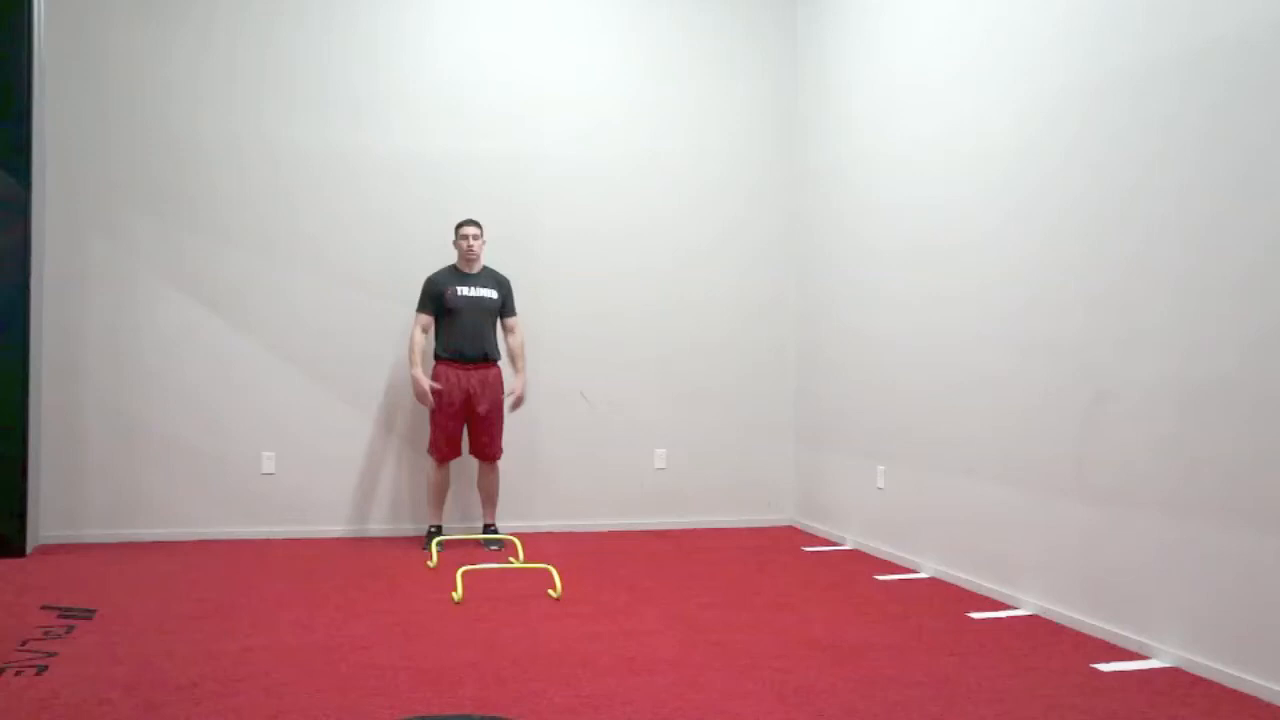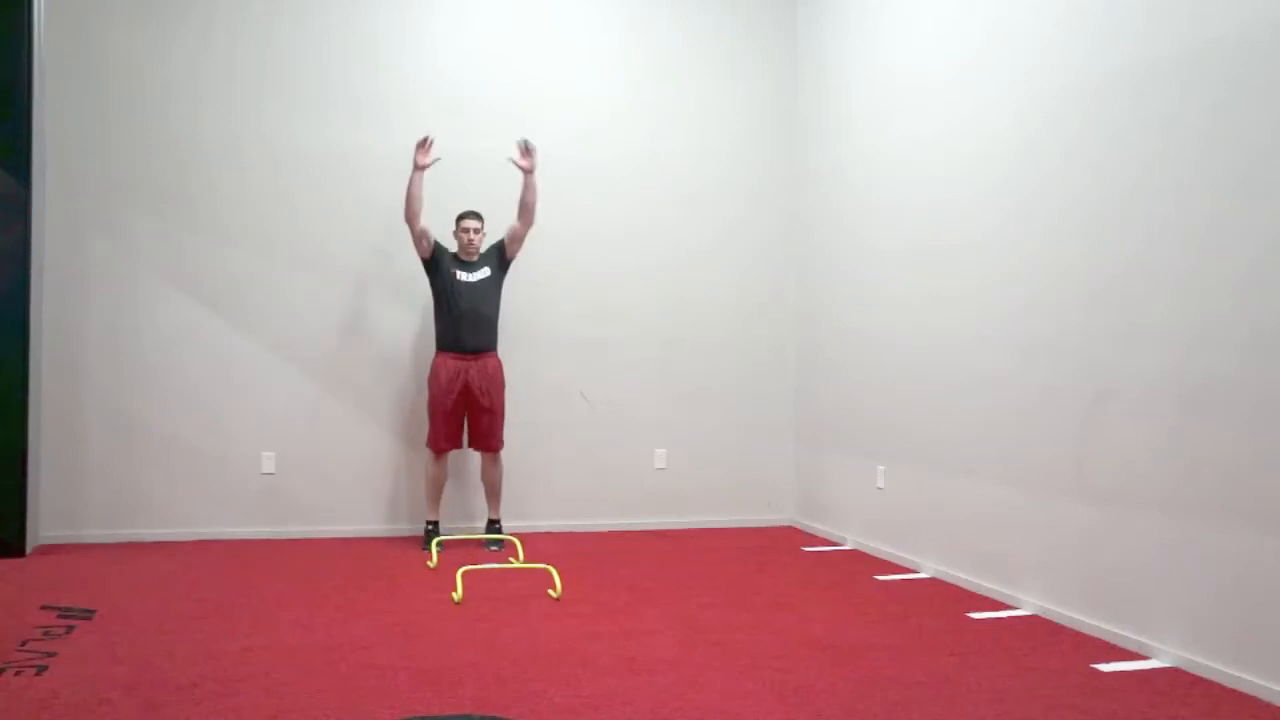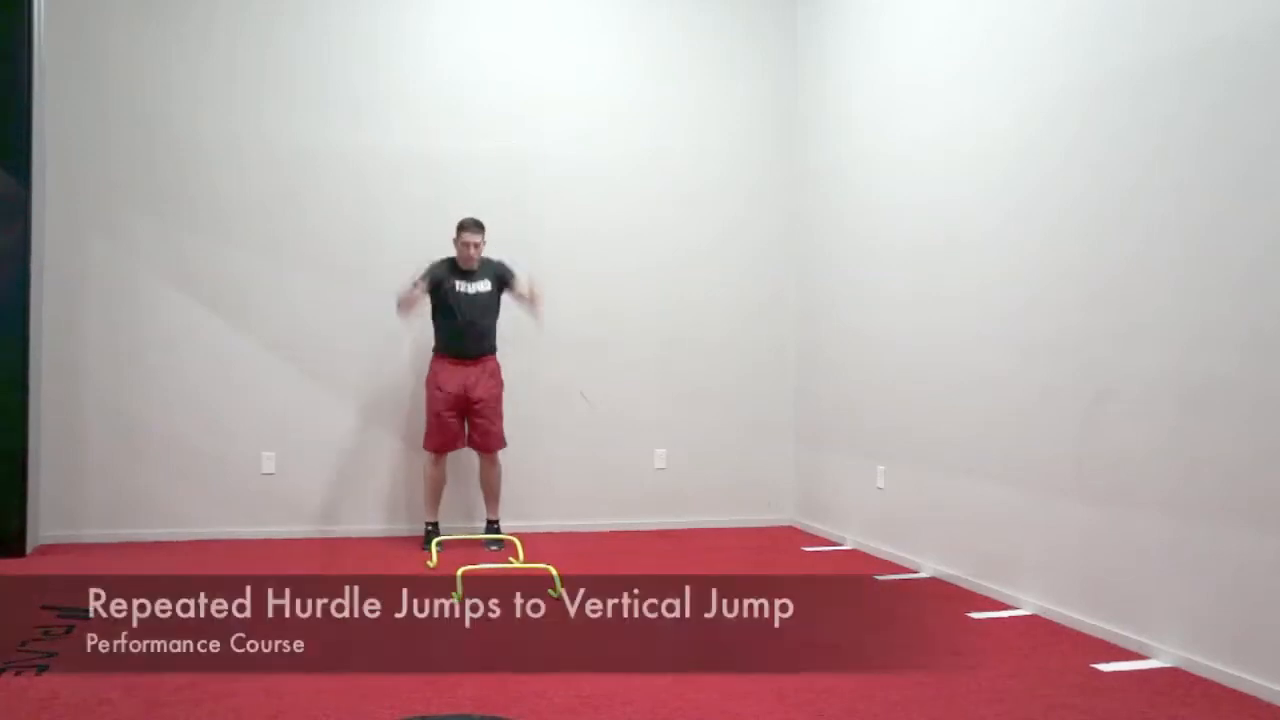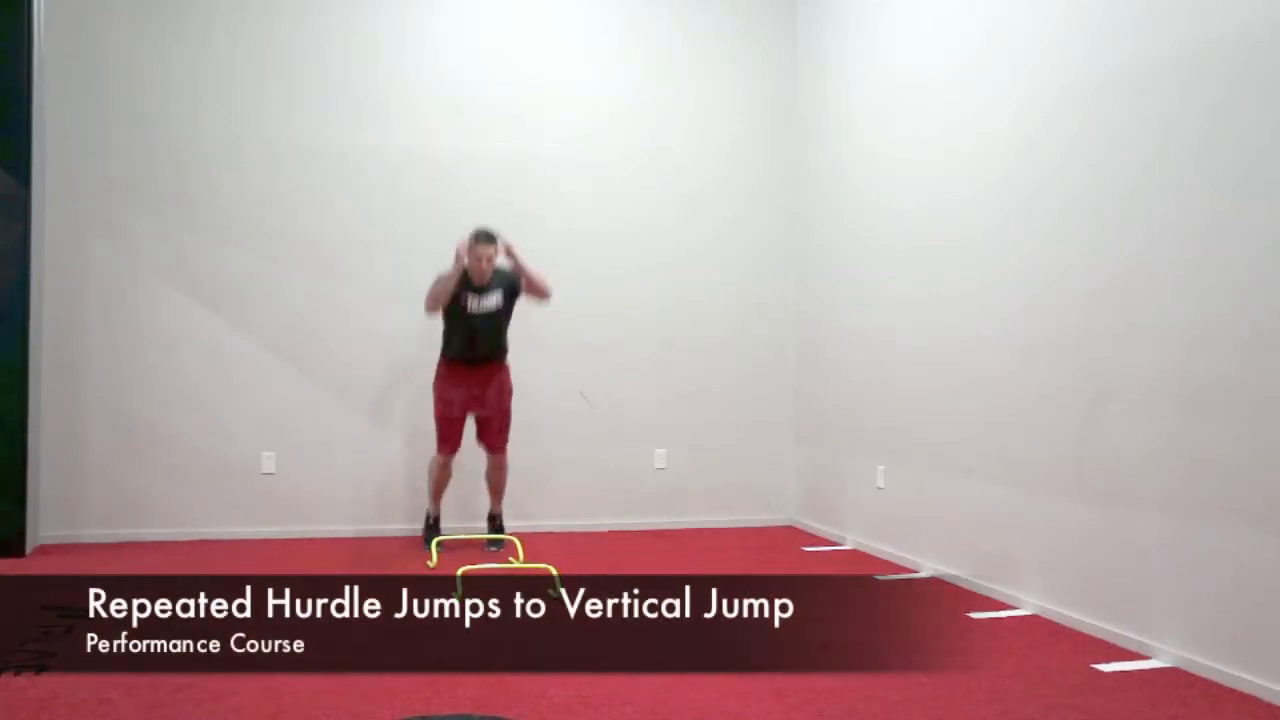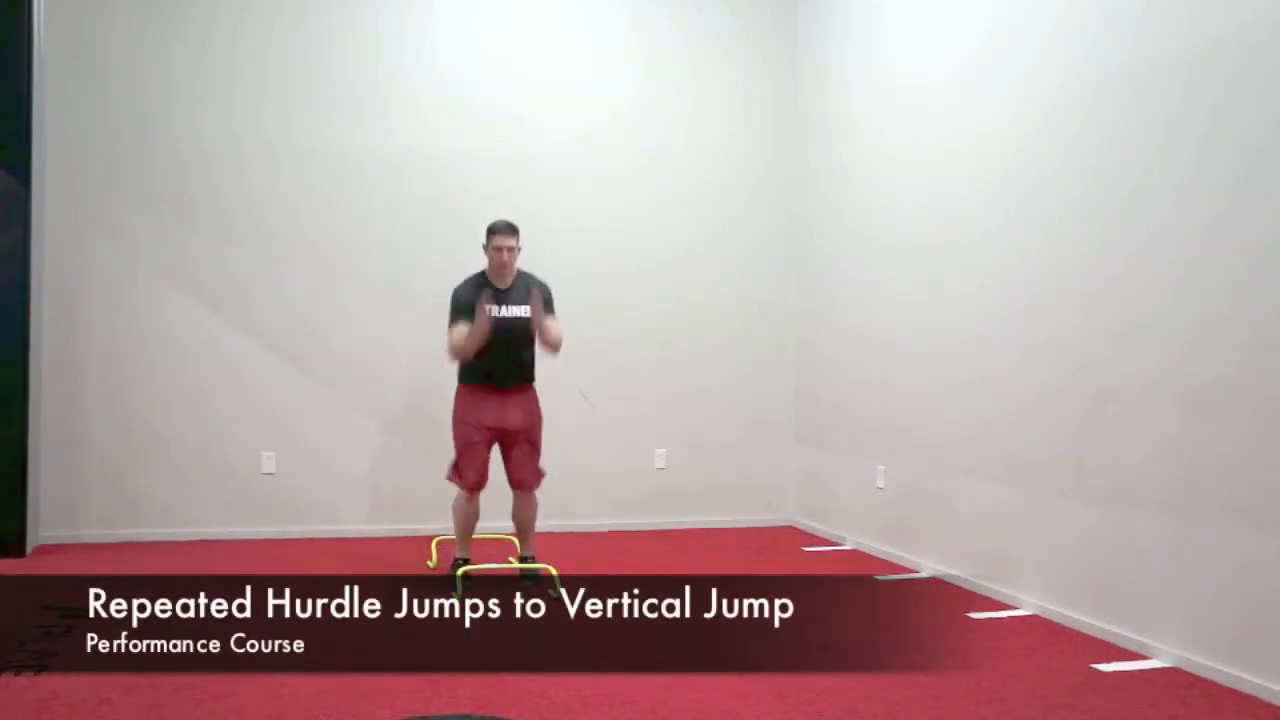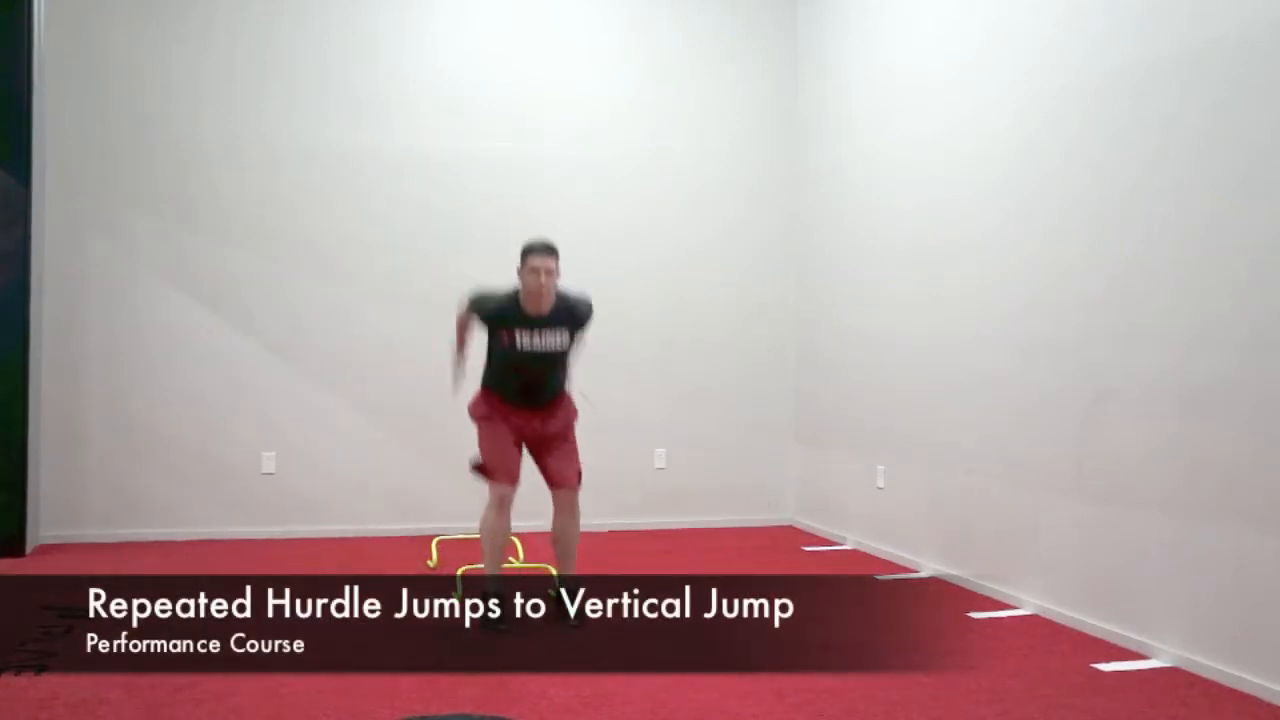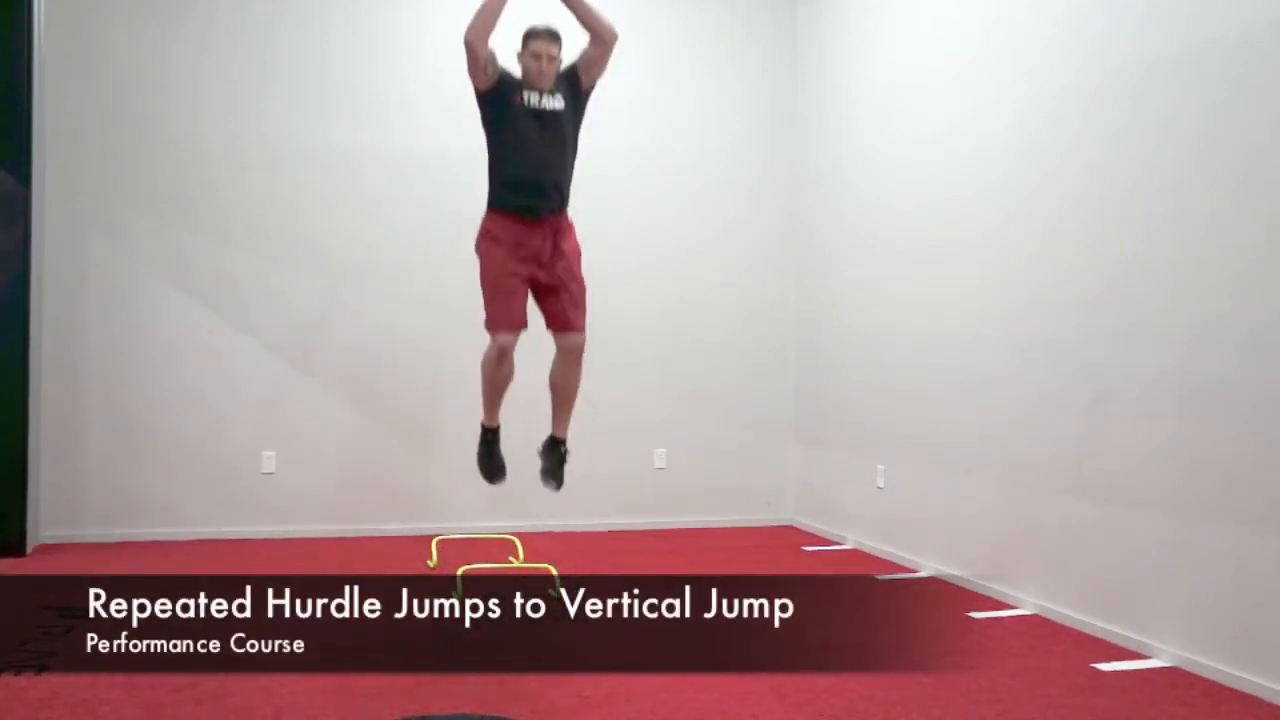
dt=0.5s
person 1, frame 1
left shoulder: (499, 282)
right shoulder: (437, 281)
left elbow: (513, 332)
right elbow: (420, 330)
left wrist: (520, 377)
right wrist: (417, 373)
left hip: (488, 376)
right hip: (447, 376)
left knee: (489, 456)
right knee: (441, 456)
left ankle: (490, 527)
right ankle: (434, 528)
person 1, frame 2
left shoulder: (496, 260)
right shoulder: (439, 262)
left elbow: (524, 222)
right elbow: (414, 219)
left wrist: (528, 174)
right wrist: (419, 171)
left hip: (487, 367)
right hip: (447, 367)
left knee: (491, 450)
right knee: (439, 450)
left ankle: (494, 523)
right ankle: (431, 524)
person 1, frame 3
left shoulder: (497, 271)
right shoulder: (440, 272)
left elbow: (522, 291)
right elbow: (405, 304)
left wrist: (530, 296)
right wrist: (412, 294)
left hip: (485, 372)
right hip: (445, 372)
left knee: (489, 451)
right knee: (438, 451)
left ankle: (493, 524)
right ankle: (431, 526)
person 1, frame 4
left shoulder: (509, 279)
right shoulder: (450, 281)
left elbow: (544, 293)
right elbow: (431, 305)
left wrist: (517, 261)
right wrist: (457, 267)
left hip: (495, 377)
right hip: (454, 376)
left knee: (497, 455)
right knee: (445, 454)
left ankle: (495, 518)
right ankle: (433, 516)
person 1, frame 5
left shoulder: (538, 293)
right shoulder: (467, 291)
left elbow: (555, 344)
right elbow: (456, 352)
left wrist: (541, 327)
right wrist: (479, 328)
left hip: (521, 400)
right hip: (474, 400)
left knee: (524, 488)
right knee: (470, 488)
left ankle: (528, 561)
right ankle: (461, 562)
person 1, frame 6
left shoulder: (576, 310)
right shoulder: (496, 307)
right elbow: (468, 310)
right wrist: (461, 352)
left hip: (552, 411)
right hip: (500, 410)
left knee: (567, 493)
right knee: (501, 492)
left ankle: (567, 590)
right ankle: (491, 591)
person 1, frame 7
left shoulder: (572, 89)
right shoulder: (500, 89)
right elbow: (474, 41)
left hip: (557, 235)
right hip: (504, 235)
left knee: (573, 343)
right knee: (502, 342)
left ankle: (556, 442)
right ankle: (489, 433)
